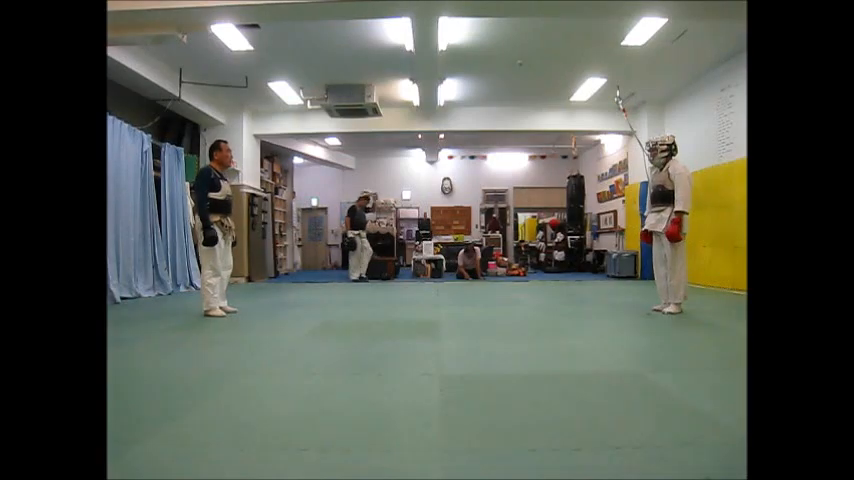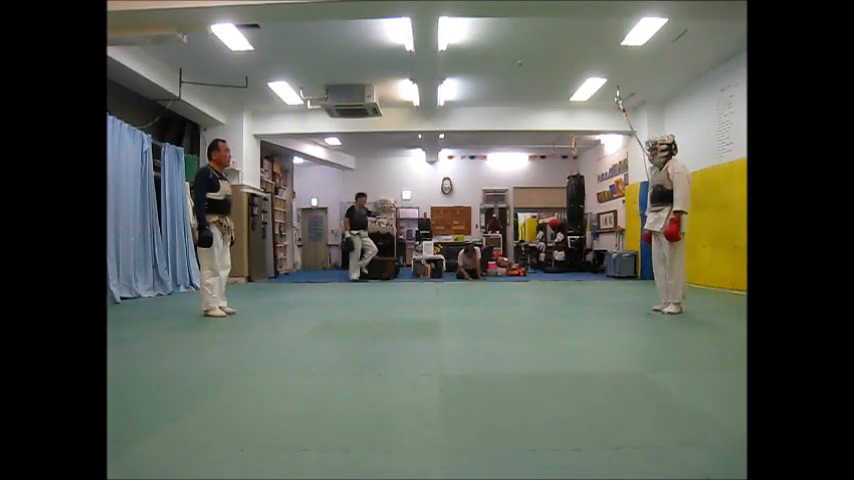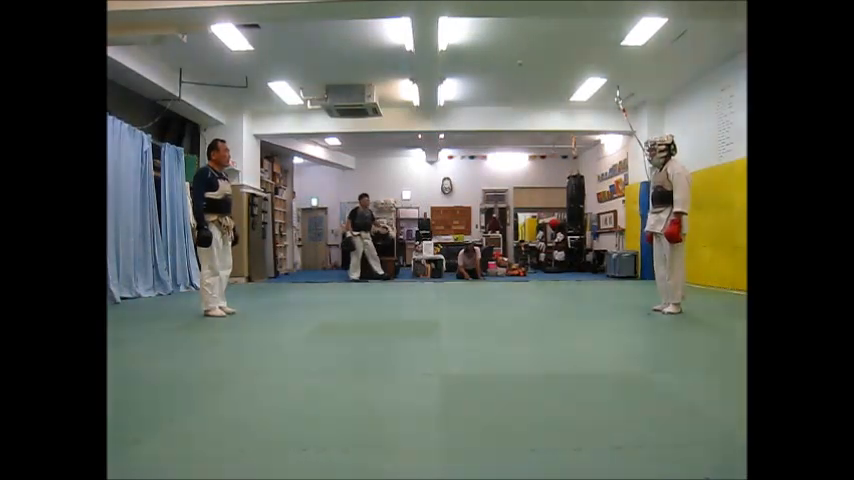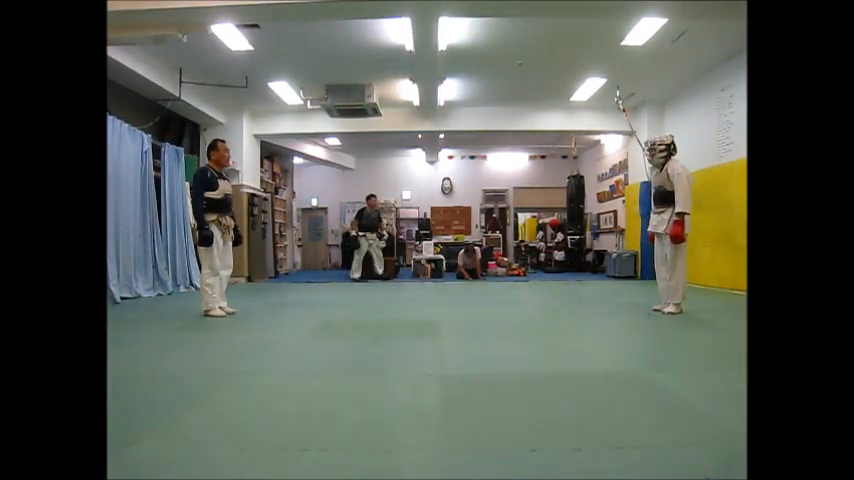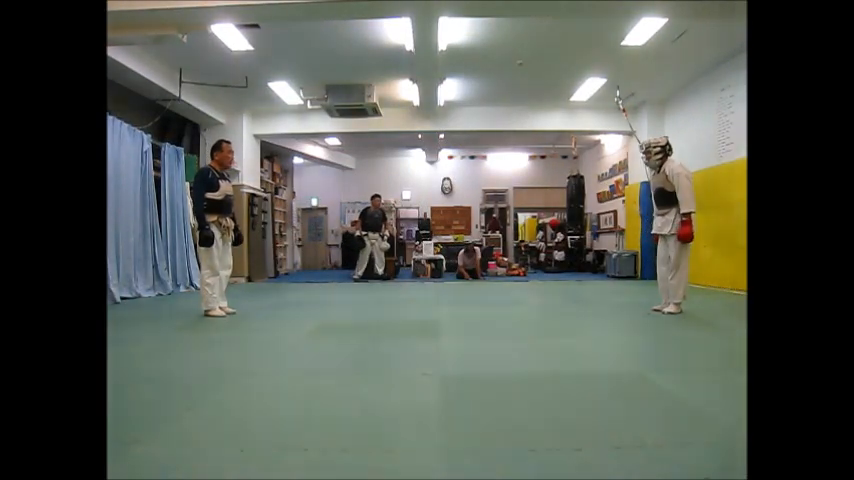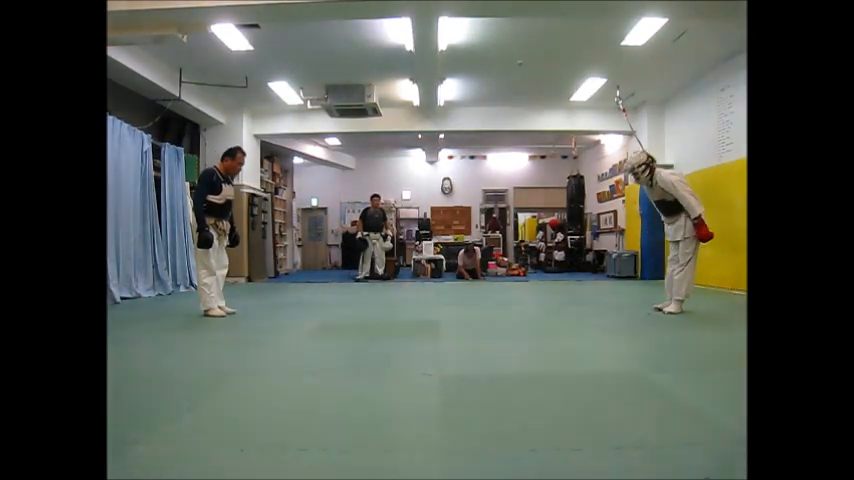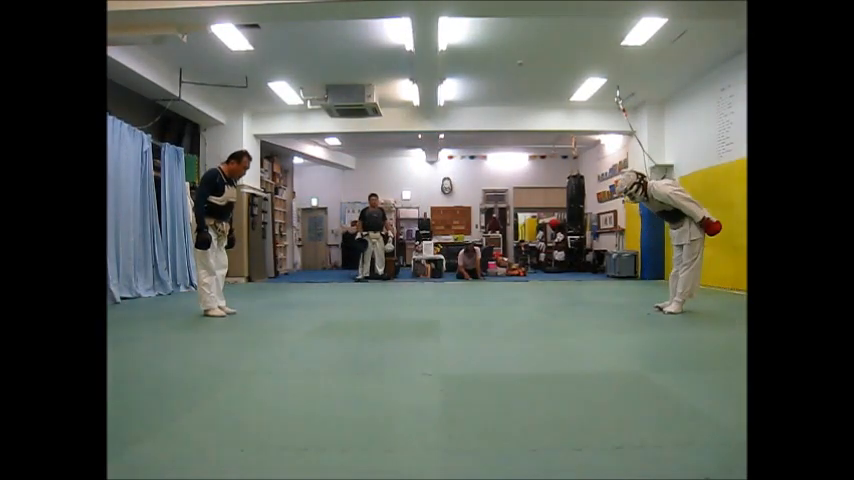
dt=0.2s
person 1, frame 1
left shoulder: (222, 177)
right shoulder: (205, 173)
right elbow: (201, 203)
left wrist: (230, 228)
right wrist: (207, 227)
left hip: (223, 225)
right hip: (211, 225)
left knee: (225, 266)
right knee: (211, 267)
left ankle: (220, 303)
right ankle: (210, 306)
person 1, frame 2
left shoulder: (223, 176)
right shoulder: (205, 174)
right elbow: (199, 203)
left wrist: (229, 227)
right wrist: (203, 228)
left hip: (222, 225)
right hip: (210, 225)
left knee: (223, 267)
right knee: (210, 267)
left ankle: (220, 303)
right ankle: (210, 306)
person 1, frame 3
left shoulder: (223, 176)
right shoulder: (203, 174)
right elbow: (197, 203)
left wrist: (232, 227)
right wrist: (201, 227)
left hip: (224, 226)
right hip: (210, 225)
left knee: (225, 267)
right knee: (210, 267)
left ankle: (220, 303)
right ankle: (210, 306)
person 1, frame 4
left shoulder: (224, 176)
right shoulder: (203, 174)
right elbow: (197, 203)
left wrist: (235, 227)
right wrist: (202, 227)
left hip: (224, 226)
right hip: (210, 225)
left knee: (225, 267)
right knee: (211, 267)
left ankle: (220, 303)
right ankle: (210, 306)
person 1, frame 5
left shoulder: (225, 177)
right shoulder: (204, 174)
right elbow: (198, 203)
left wrist: (235, 227)
right wrist: (203, 228)
left hip: (225, 227)
right hip: (211, 225)
left knee: (224, 267)
right knee: (210, 268)
left ankle: (220, 303)
right ankle: (210, 306)
person 1, frame 6
left shoulder: (229, 179)
right shoulder: (208, 175)
right elbow: (198, 204)
left wrist: (232, 229)
right wrist: (202, 229)
left hip: (221, 227)
right hip: (208, 226)
left knee: (221, 266)
right knee: (207, 267)
left ankle: (219, 303)
right ankle: (209, 306)
person 1, frame 7
left shoulder: (231, 180)
right shoulder: (212, 176)
right elbow: (199, 204)
left wrist: (230, 231)
right wrist: (202, 230)
left hip: (220, 227)
right hip: (207, 226)
left knee: (220, 266)
right knee: (207, 267)
left ankle: (219, 303)
right ankle: (209, 306)
person 2, frame 1
left shoulder: (678, 169)
right shoulder: (654, 171)
left elbow: (682, 198)
left wrist: (676, 222)
right wrist: (647, 224)
left hip: (671, 221)
right hip: (656, 222)
left knee: (674, 263)
right knee: (659, 263)
left ankle: (676, 303)
right ankle: (666, 301)
person 2, frame 2
left shoulder: (677, 169)
right shoulder: (655, 171)
left elbow: (681, 197)
left wrist: (675, 221)
right wrist: (648, 224)
left hip: (670, 221)
right hip: (656, 222)
left knee: (673, 263)
right knee: (659, 264)
left ankle: (675, 303)
right ankle: (665, 301)
person 2, frame 3
left shoulder: (676, 169)
right shoulder: (656, 171)
left elbow: (681, 199)
left wrist: (676, 222)
right wrist: (650, 226)
left hip: (671, 222)
right hip: (658, 223)
left knee: (673, 264)
right knee: (660, 264)
left ankle: (675, 303)
right ankle: (666, 301)
person 2, frame 4
left shoulder: (677, 169)
right shoulder: (656, 171)
left elbow: (682, 199)
left wrist: (678, 223)
right wrist: (653, 227)
left hip: (672, 222)
right hip: (660, 223)
left knee: (674, 264)
right knee: (661, 264)
left ankle: (675, 303)
right ankle: (666, 301)
person 2, frame 5
left shoulder: (675, 169)
right shoulder: (655, 173)
left elbow: (686, 198)
left wrist: (686, 223)
right wrist: (657, 226)
left hip: (677, 222)
right hip: (663, 224)
left knee: (676, 264)
right knee: (663, 264)
left ankle: (675, 303)
right ankle: (666, 301)
person 2, frame 6
left shoulder: (667, 178)
right shoulder: (648, 184)
left elbow: (690, 201)
left wrist: (700, 225)
right wrist: (668, 227)
left hip: (687, 224)
right hip: (673, 226)
left knee: (684, 263)
right knee: (673, 263)
left ankle: (677, 302)
right ankle: (671, 300)
person 2, frame 7
left shoulder: (661, 190)
right shoulder: (645, 195)
left elbow: (689, 205)
left wrist: (707, 224)
left hip: (692, 226)
right hip: (678, 229)
left knee: (688, 265)
right knee: (678, 265)
left ankle: (678, 302)
right ankle: (673, 300)
